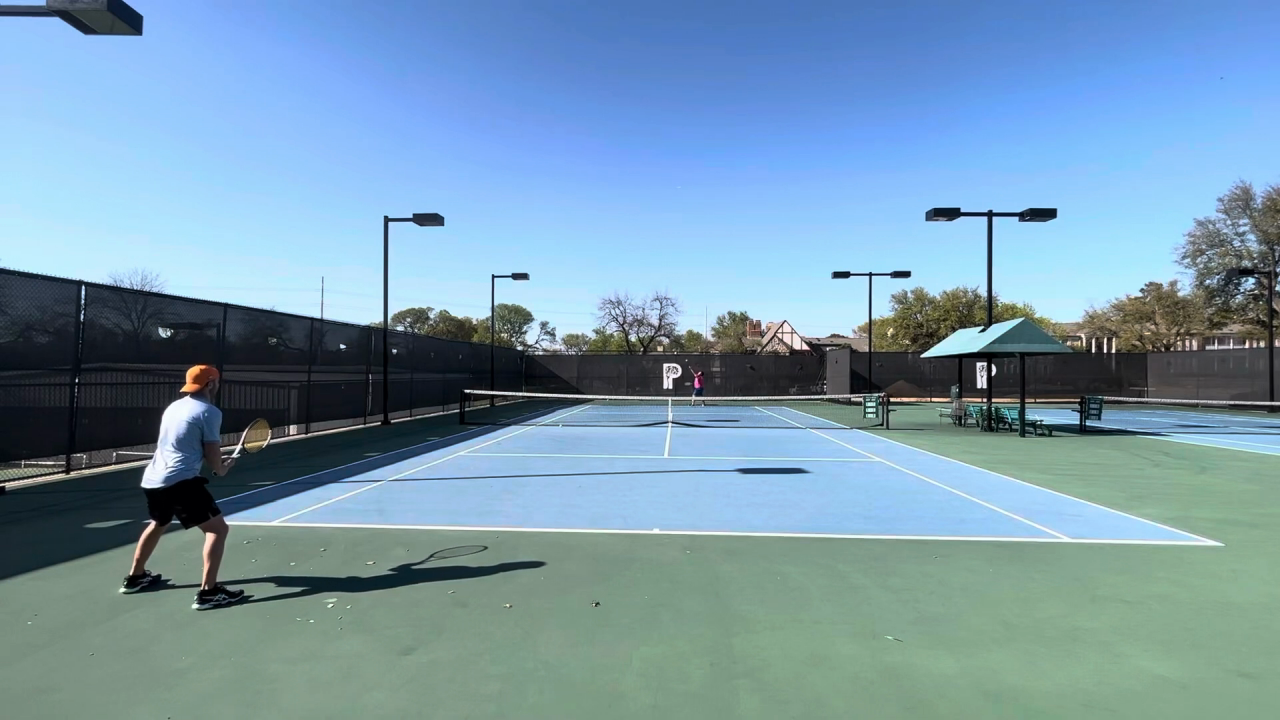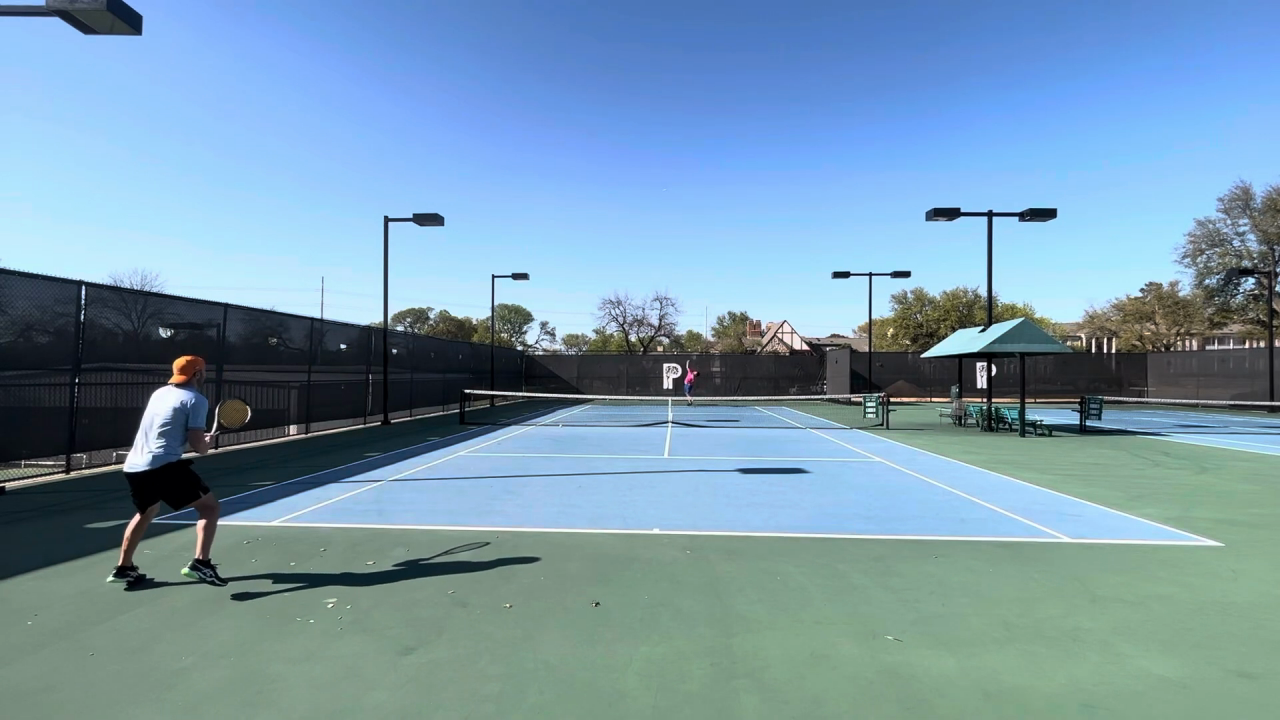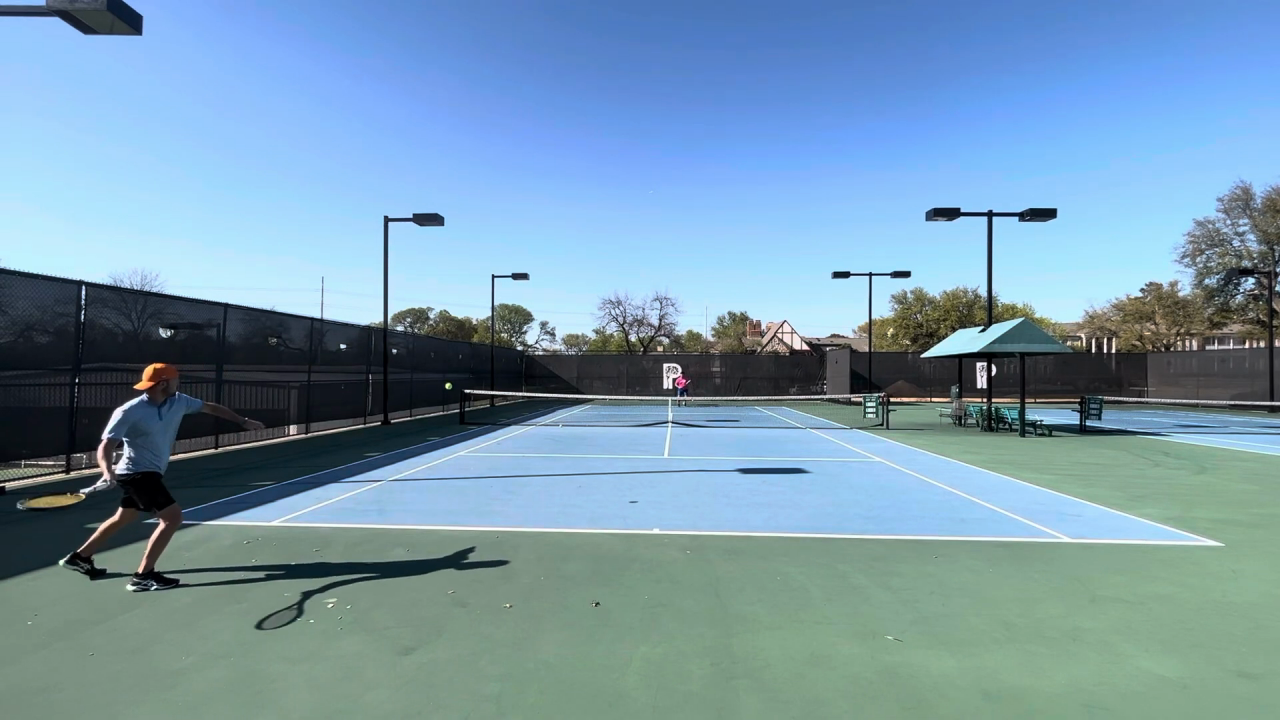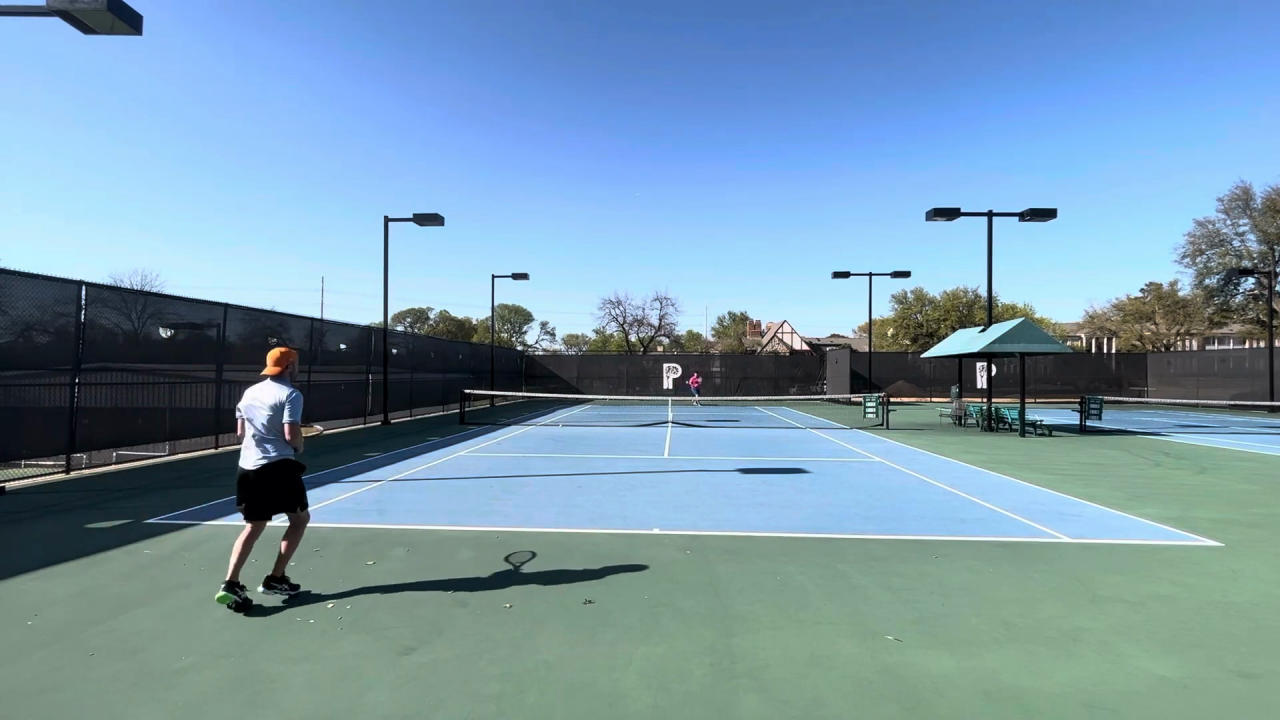
dt=1s
person 1, frame 1
left shoulder: (174, 406)
right shoulder: (209, 412)
right elbow: (212, 454)
left wrist: (216, 461)
right wrist: (220, 469)
left hip: (152, 479)
right hip: (180, 481)
left knee: (157, 525)
right knee: (218, 529)
left ankle: (135, 577)
right ankle: (208, 592)
person 1, frame 2
left shoulder: (159, 394)
right shoulder: (196, 400)
right elbow: (197, 444)
left wrist: (199, 439)
right wrist: (206, 444)
left hip: (134, 466)
right hip: (163, 465)
left knee: (145, 514)
right knee: (210, 507)
left ankle: (124, 568)
right ankle: (201, 563)
person 1, frame 3
left shoulder: (178, 401)
right shoulder: (129, 411)
left elbow: (210, 407)
right elbow: (105, 447)
left wrist: (243, 421)
right wrist: (107, 471)
left hip: (149, 473)
right hip: (137, 474)
left knee: (123, 518)
right knee: (172, 518)
left ankle: (79, 557)
right ankle: (143, 576)
person 1, frame 4
left shoulder: (250, 393)
right shoulder: (290, 394)
left elbow: (240, 432)
right elbow: (291, 434)
right wrist: (298, 446)
left hip: (248, 468)
right hip: (279, 465)
left knee: (253, 527)
right knee: (300, 518)
left ankle: (230, 584)
right ankle: (276, 578)
